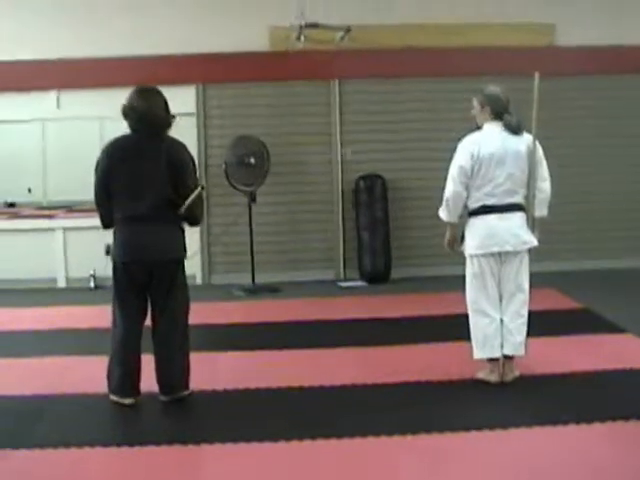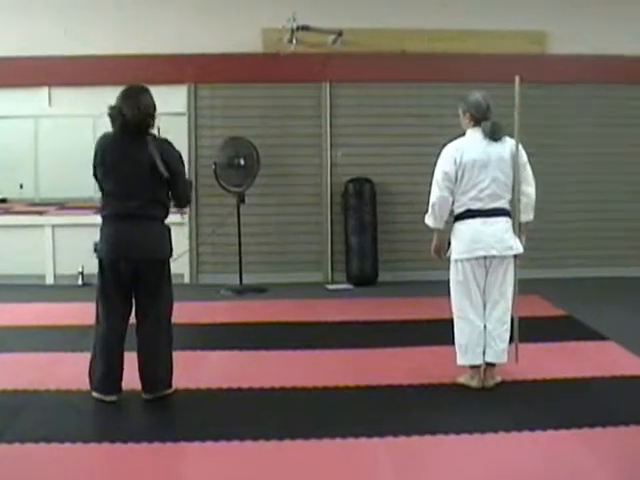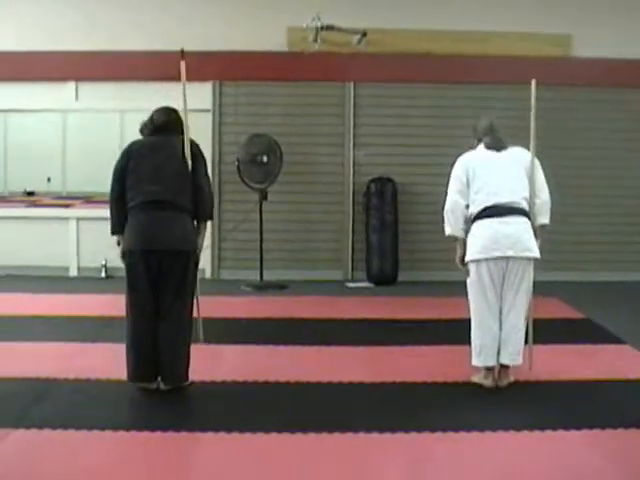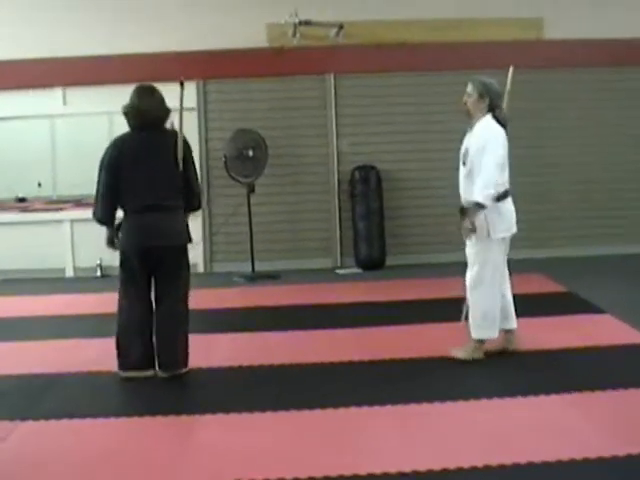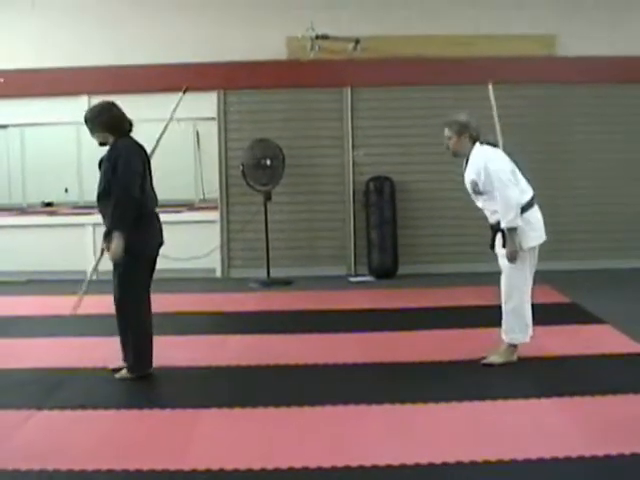
dt=1s
person 1, frame 1
left shoulder: (113, 150)
right shoulder: (175, 150)
left elbow: (102, 199)
right elbow: (191, 199)
right wrist: (191, 218)
left hip: (127, 242)
right hip: (166, 242)
left knee: (126, 319)
right knee: (170, 318)
left ankle: (123, 389)
right ankle: (173, 386)
person 1, frame 2
left shoulder: (104, 145)
right shoulder: (161, 149)
right elbow: (182, 194)
right wrist: (176, 197)
left hip: (114, 238)
right hip: (151, 239)
left knee: (110, 316)
right knee: (154, 315)
left ankle: (105, 386)
right ankle: (155, 384)
person 1, frame 3
left shoulder: (132, 150)
right shoulder: (189, 148)
left elbow: (116, 196)
right elbow: (203, 193)
left wrist: (122, 237)
right wrist: (200, 233)
left hip: (140, 231)
right hip: (178, 232)
left knee: (140, 307)
right knee: (176, 307)
left ankle: (143, 375)
right ankle: (173, 376)
person 1, frame 4
left shoulder: (119, 146)
right shoulder: (176, 141)
left elbow: (107, 191)
right elbow: (191, 187)
left wrist: (109, 227)
left hip: (136, 230)
right hip: (172, 228)
left knee: (133, 299)
right knee: (172, 298)
left ankle: (135, 362)
right ankle: (172, 362)
person 1, frame 5
left shoulder: (124, 151)
right shoulder: (124, 148)
left elbow: (126, 198)
left wrist: (118, 237)
right wrist: (116, 234)
left hip: (136, 236)
right hip: (139, 233)
left knee: (132, 299)
right knee: (128, 297)
left ankle: (138, 364)
right ankle: (134, 358)
person 2, frame 1
left shoulder: (472, 143)
right shoulder: (527, 142)
left elbow: (456, 190)
right elbow: (542, 186)
left wrist: (451, 227)
right wrist: (533, 221)
left hip: (482, 227)
right hip: (515, 225)
left knee: (483, 299)
right knee: (515, 295)
left ankle: (492, 365)
right ankle: (509, 364)
person 2, frame 2
left shoulder: (455, 150)
right shoulder: (511, 147)
left elbow: (440, 196)
right elbow: (527, 192)
left wrist: (438, 234)
right wrist: (520, 229)
left hip: (468, 233)
right hip: (501, 231)
left knee: (468, 304)
right knee: (499, 302)
left ankle: (473, 371)
right ankle: (491, 370)
person 2, frame 3
left shoulder: (467, 160)
right shoulder: (524, 156)
left elbow: (454, 205)
right elbow: (542, 198)
left wrist: (460, 244)
right wrist: (536, 234)
left hip: (485, 233)
right hip: (520, 231)
left knee: (484, 305)
right knee: (515, 305)
left ankle: (486, 370)
right ankle: (505, 369)
person 2, frame 4
left shoulder: (487, 133)
right shoulder: (483, 130)
left elbow: (488, 178)
left wrist: (471, 216)
left hip: (488, 215)
right hip: (490, 213)
left knee: (482, 279)
right knee: (495, 278)
left ankle: (478, 344)
right ankle: (507, 336)
person 2, frame 5
left shoulder: (486, 159)
right shoulder: (473, 160)
left elbow: (508, 199)
left wrist: (512, 241)
right wrist: (505, 237)
left hip: (521, 226)
right hip: (511, 226)
left knee: (515, 288)
right knee: (514, 287)
left ankle: (511, 347)
right ankle: (512, 342)
